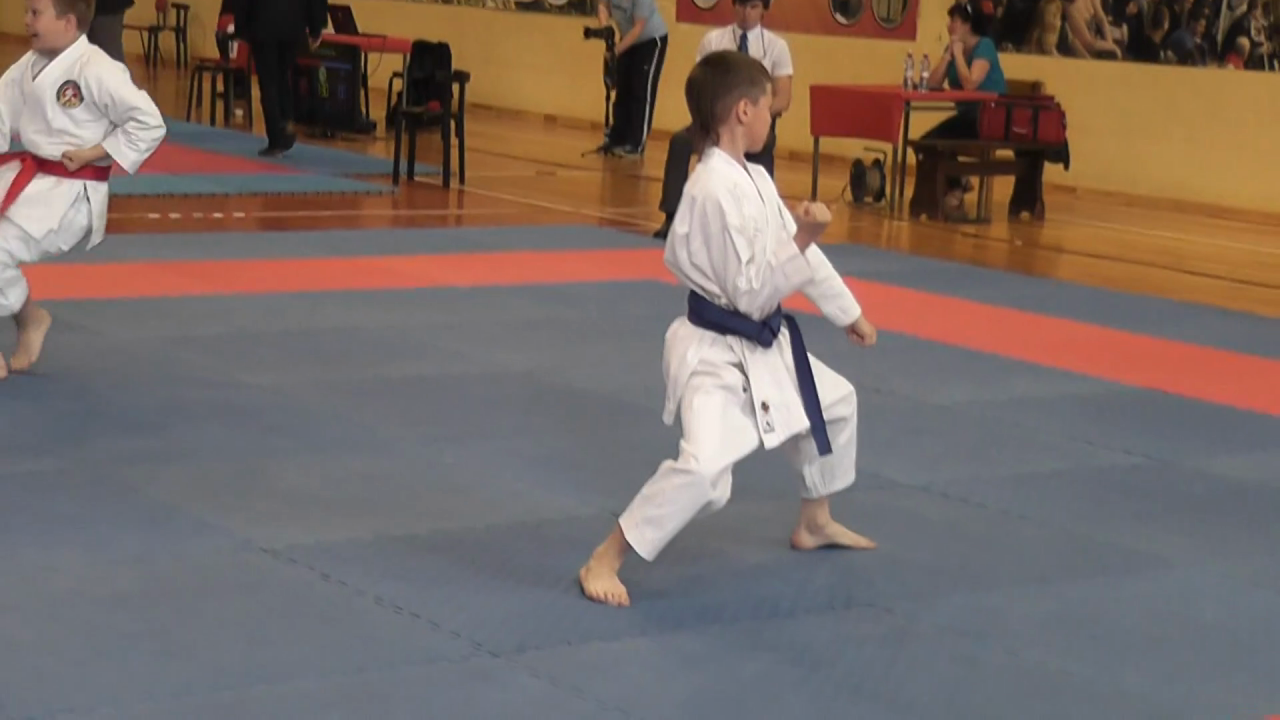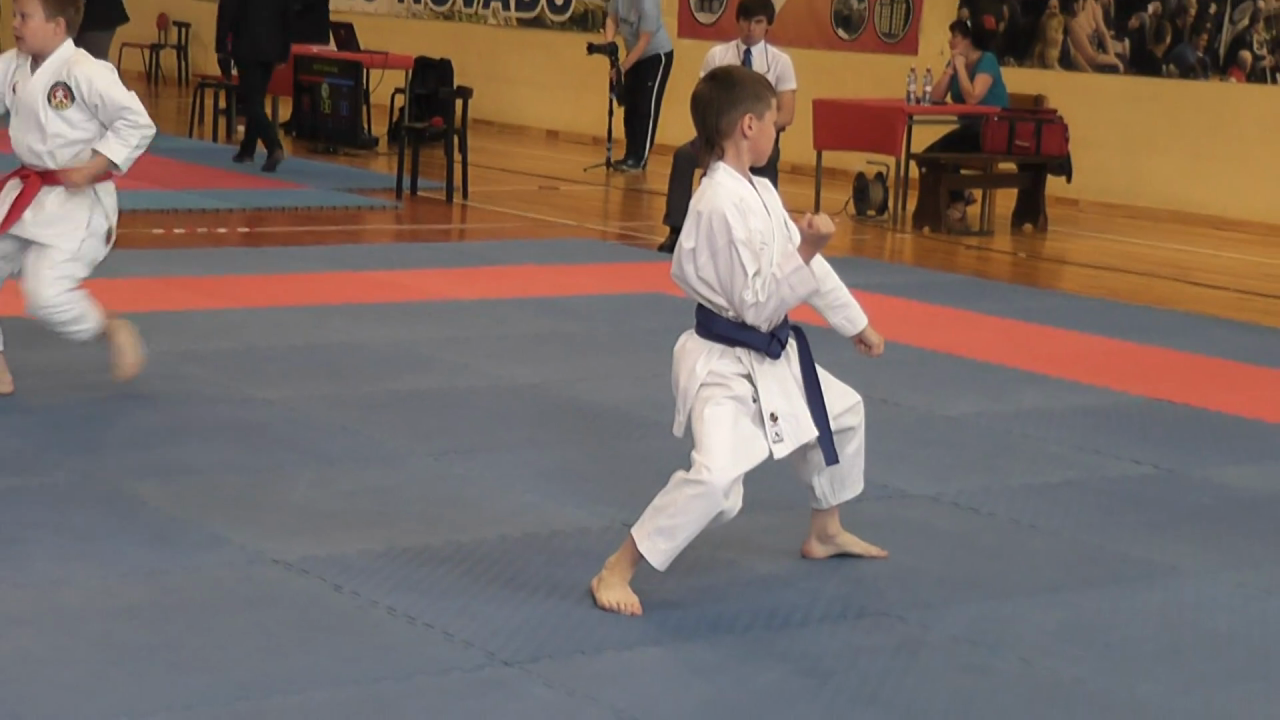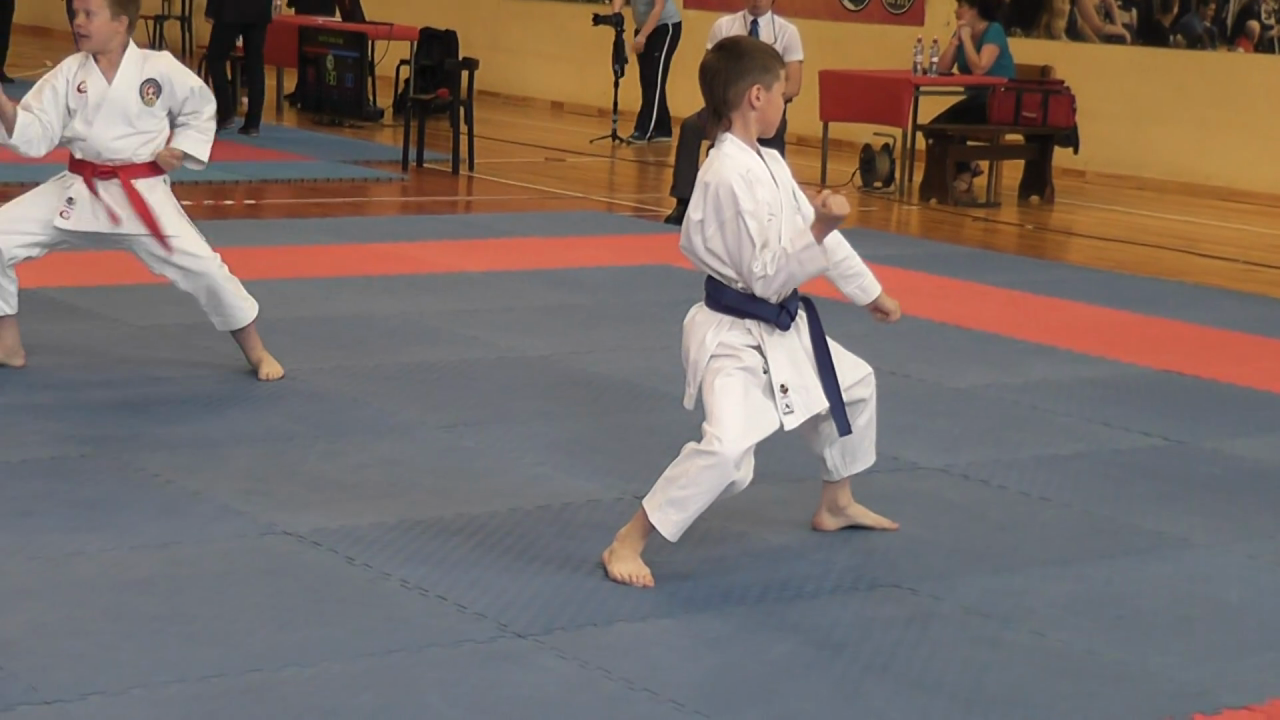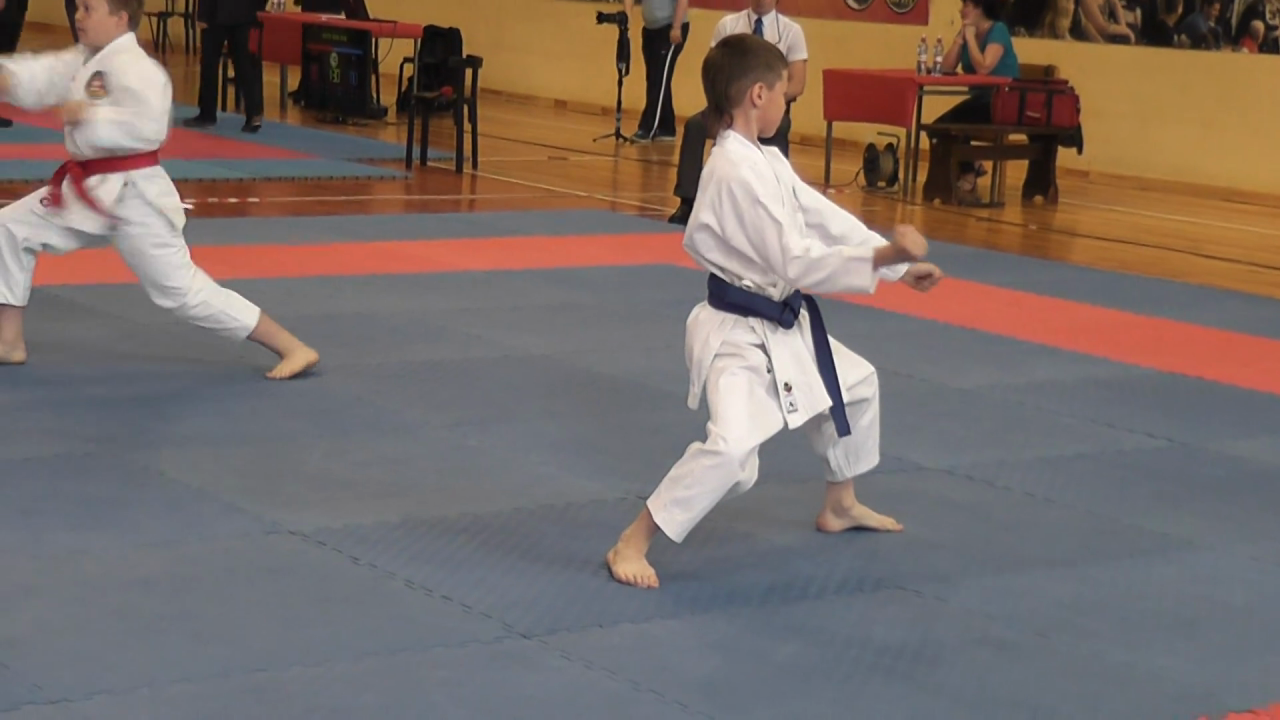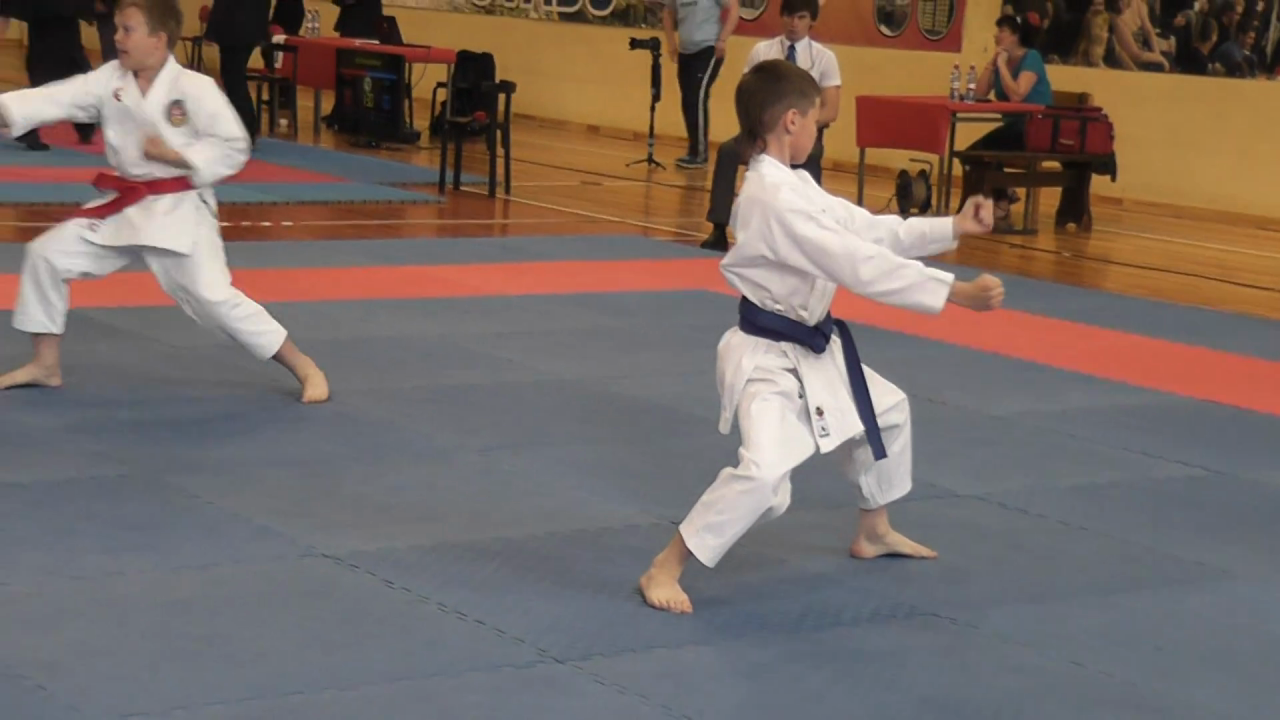
dt=0.3s
person 1, frame 1
left shoulder: (754, 178)
right shoulder: (714, 190)
left elbow: (804, 256)
right elbow: (752, 293)
left wrist: (849, 311)
right wrist: (802, 240)
left hip: (764, 343)
right hip: (716, 350)
left knee: (837, 401)
right knee: (704, 467)
left ankle: (814, 521)
right ankle: (604, 560)
person 1, frame 2
left shoulder: (761, 192)
right shoulder: (721, 205)
left elbow: (812, 268)
right elbow: (758, 305)
left wrist: (856, 322)
right wrist: (805, 251)
left hip: (770, 354)
right hip: (725, 362)
left knee: (843, 412)
right knee: (716, 477)
left ankle: (825, 532)
right ankle: (616, 571)
person 1, frame 3
left shoulder: (769, 162)
right shoulder: (728, 176)
left elbow: (822, 235)
right elbow: (767, 277)
left wrist: (871, 291)
right wrist: (818, 230)
left hip: (781, 325)
right hip: (735, 333)
left knee: (855, 383)
right knee: (727, 449)
left ankle: (835, 503)
right ankle: (627, 542)
person 1, frame 4
left shoulder: (767, 160)
right shoulder: (735, 172)
left elbow: (830, 221)
right elbow: (799, 260)
left wrist: (903, 259)
right wrist: (884, 255)
left hip: (782, 323)
right hip: (738, 330)
left knee: (856, 384)
right knee: (731, 449)
left ankle: (840, 505)
right ankle: (632, 543)
person 1, frame 5
left shoulder: (795, 183)
right shoulder: (773, 197)
left elbow: (873, 231)
right elbow: (861, 265)
left wrist: (954, 227)
right wrist: (960, 292)
left hip: (813, 347)
right hip: (769, 356)
left knee: (887, 410)
right knee: (764, 473)
left ankle: (874, 531)
right ankle: (665, 568)
person 2, frame 1
left shoulder: (97, 70)
right shoulder: (31, 65)
left elbow: (148, 126)
left wrist: (92, 153)
left hip: (70, 193)
left ankle: (32, 320)
person 2, frame 2
left shoulder: (86, 72)
left elbow: (138, 124)
left wrist: (95, 165)
left hip: (71, 197)
left knee: (46, 294)
left ankle: (113, 331)
person 2, frame 3
left shoulder: (160, 68)
right shoulder: (68, 75)
left elbow: (202, 110)
left wrist: (179, 151)
left hip: (141, 193)
right hip: (79, 190)
left knee: (201, 266)
left ankle: (256, 351)
person 2, frame 4
left shoulder: (132, 66)
right shoulder: (85, 58)
left elbow: (144, 126)
right elbow: (38, 77)
left wrist: (85, 113)
left hip: (131, 192)
right hip: (91, 188)
left knee: (180, 287)
left ankle: (293, 348)
person 2, frame 5
left shoulder: (195, 89)
right shoulder: (111, 79)
left elbow: (233, 149)
right elbow: (58, 97)
left wrist: (179, 156)
left hip: (177, 209)
right hip: (125, 206)
left knee: (211, 296)
right knee: (46, 255)
left ankle: (306, 370)
right ankle: (46, 365)
person 3, frame 1
left shoulder: (777, 45)
right shoulder: (713, 39)
left elbow: (782, 100)
left knee: (761, 144)
right knee: (680, 141)
right ankle: (672, 218)
person 3, frame 2
left shoulder: (779, 62)
right shoulder: (717, 55)
left elbow: (785, 114)
left knee: (766, 162)
right knee: (684, 155)
right ankle: (676, 230)
person 3, frame 3
left shoulder: (787, 32)
right shoulder: (724, 25)
left elbow: (792, 86)
left knee: (773, 131)
right knee: (690, 126)
right ankle: (683, 203)
person 3, frame 4
left shoulder: (792, 32)
right shoulder: (728, 24)
left elbow: (796, 85)
left knee: (776, 131)
right knee: (694, 126)
right ankle: (686, 204)
person 3, frame 5
left shoulder: (824, 58)
right shoulder: (761, 51)
left elbow: (829, 112)
left knee: (809, 157)
right knee: (727, 151)
right ankle: (719, 230)
person 4, frame 1
left shoulder: (984, 45)
right shoulder: (955, 47)
left elbow: (970, 84)
right elbow: (933, 84)
left wrist: (957, 53)
right wrist: (948, 54)
right hip: (967, 114)
left ankle: (954, 189)
right ankle: (955, 187)
person 4, frame 2
left shoulder: (987, 60)
right shoulder: (955, 62)
left elbow: (972, 97)
right elbow: (936, 98)
left wrist: (960, 67)
right wrist: (950, 68)
right hip: (969, 128)
left knee: (938, 155)
right knee: (929, 156)
left ankle: (956, 201)
right ankle: (957, 199)
person 4, frame 3
left shoulder: (994, 31)
right shoulder: (962, 32)
left elbow: (979, 68)
right elbow: (942, 68)
left wrist: (966, 37)
right wrist: (957, 38)
right hip: (976, 99)
left knee: (946, 125)
right knee: (937, 127)
left ankle: (963, 174)
right ankle: (965, 169)
person 4, frame 4
left shoulder: (998, 30)
right shoulder: (967, 30)
left elbow: (983, 68)
right elbow: (947, 68)
left wrist: (971, 37)
right wrist: (961, 36)
right hip: (980, 99)
left knee: (951, 124)
right knee: (940, 126)
left ankle: (967, 174)
right ankle: (969, 170)
person 4, frame 5
left shoulder: (1031, 58)
right shoulder: (1001, 58)
left elbow: (1016, 94)
right elbow: (979, 94)
left wrist: (1001, 65)
right wrist: (991, 64)
right hip: (1012, 125)
left knee: (983, 152)
right knee: (974, 153)
left ankle: (1000, 201)
right ankle: (1001, 197)
